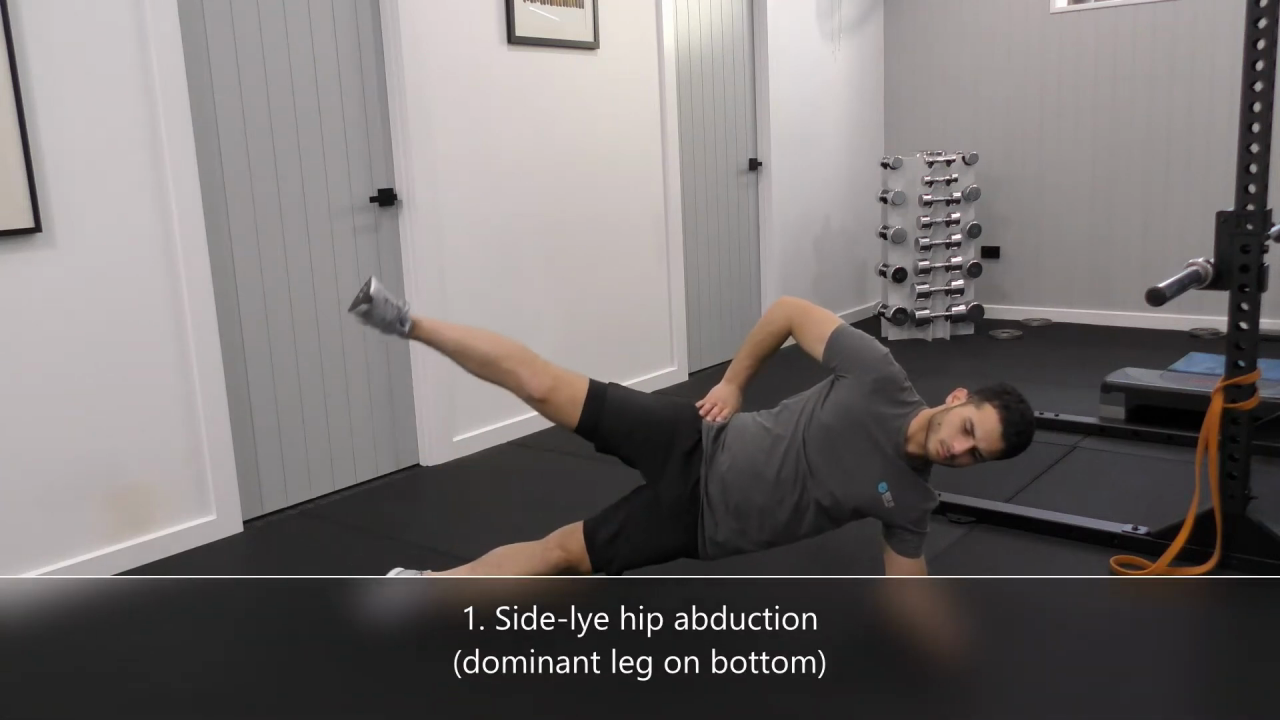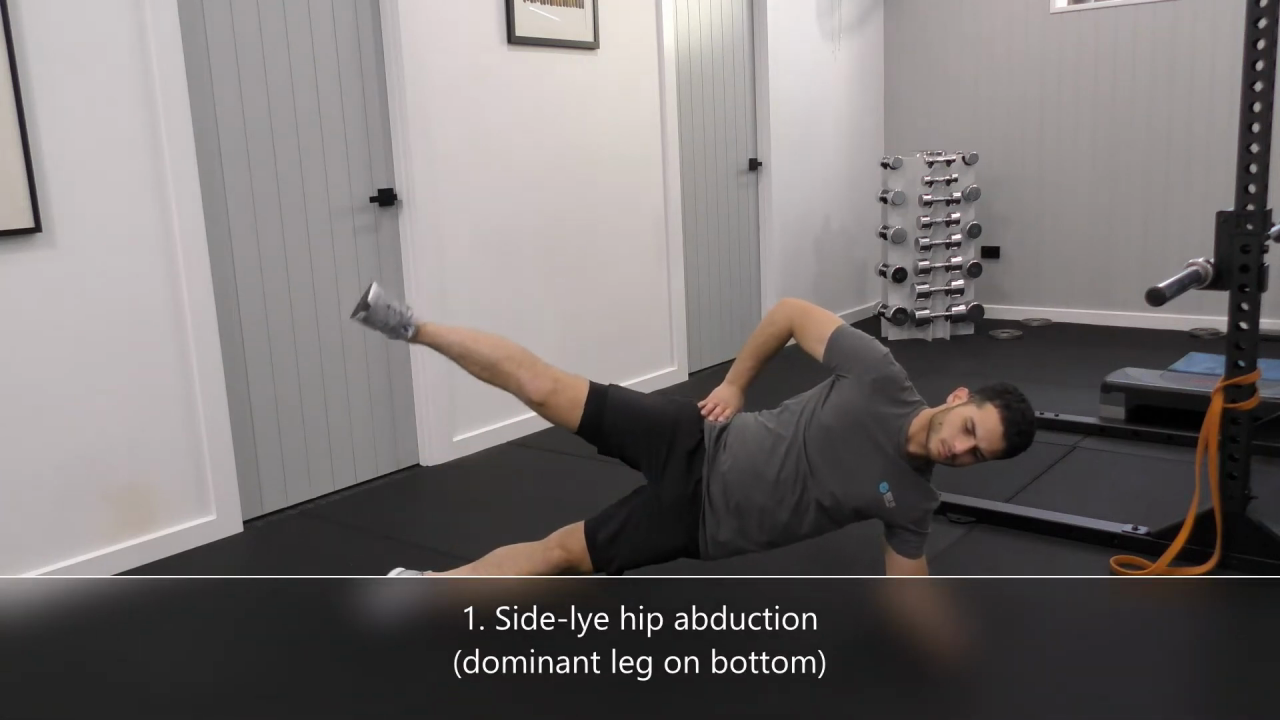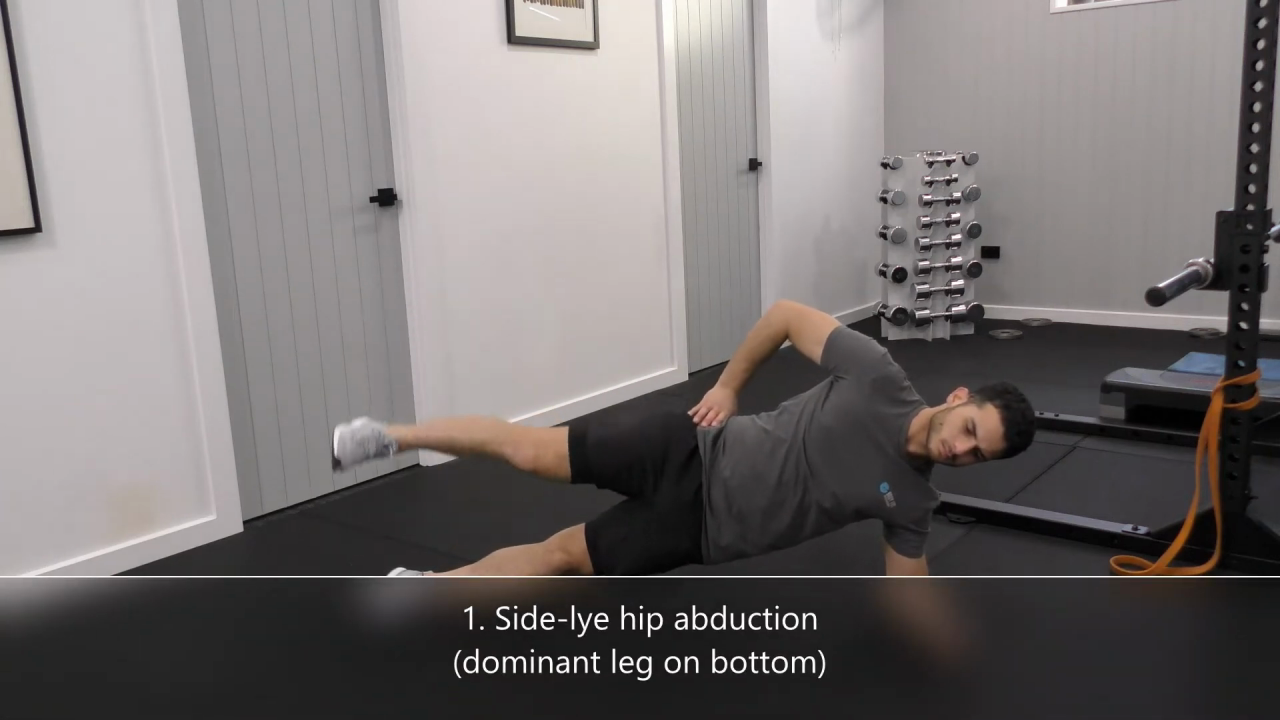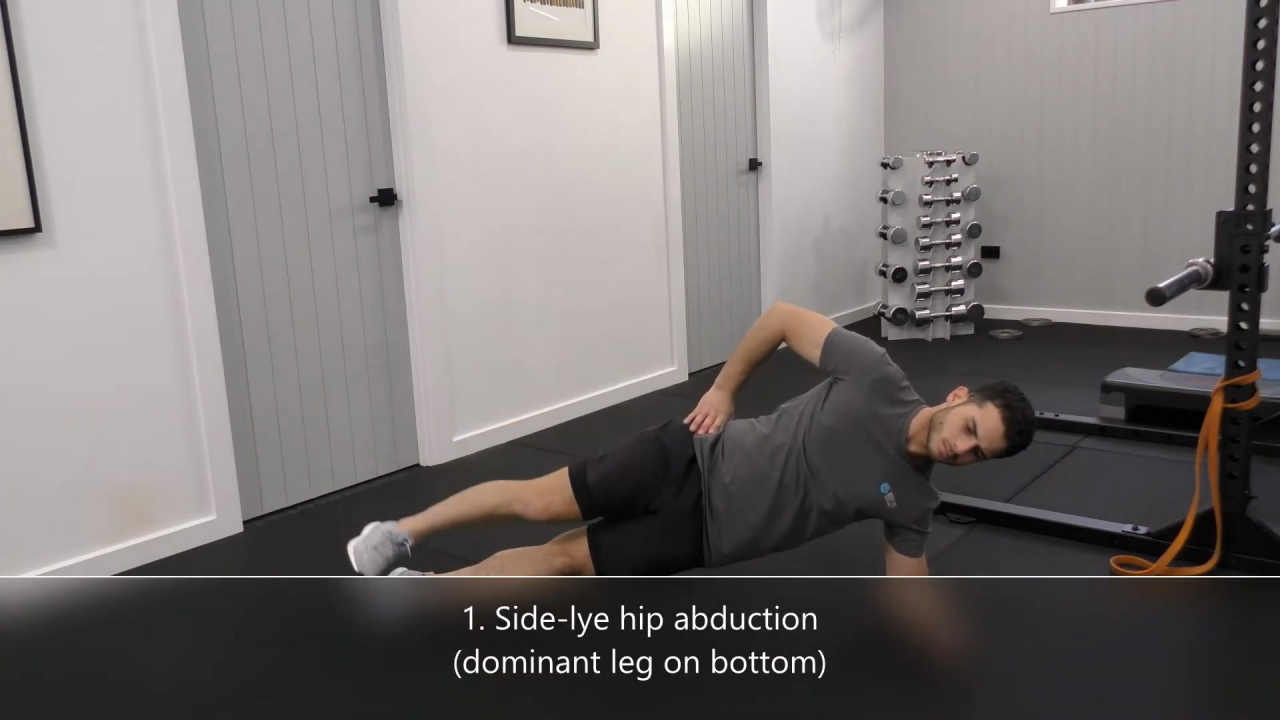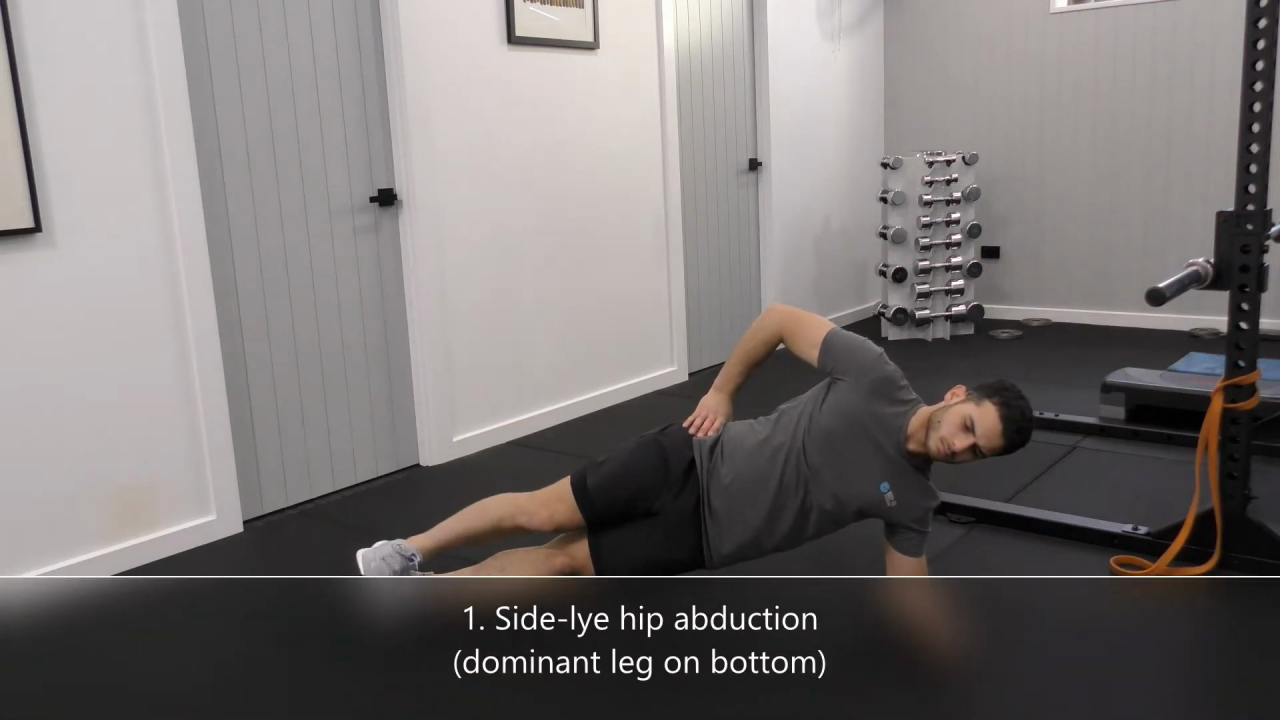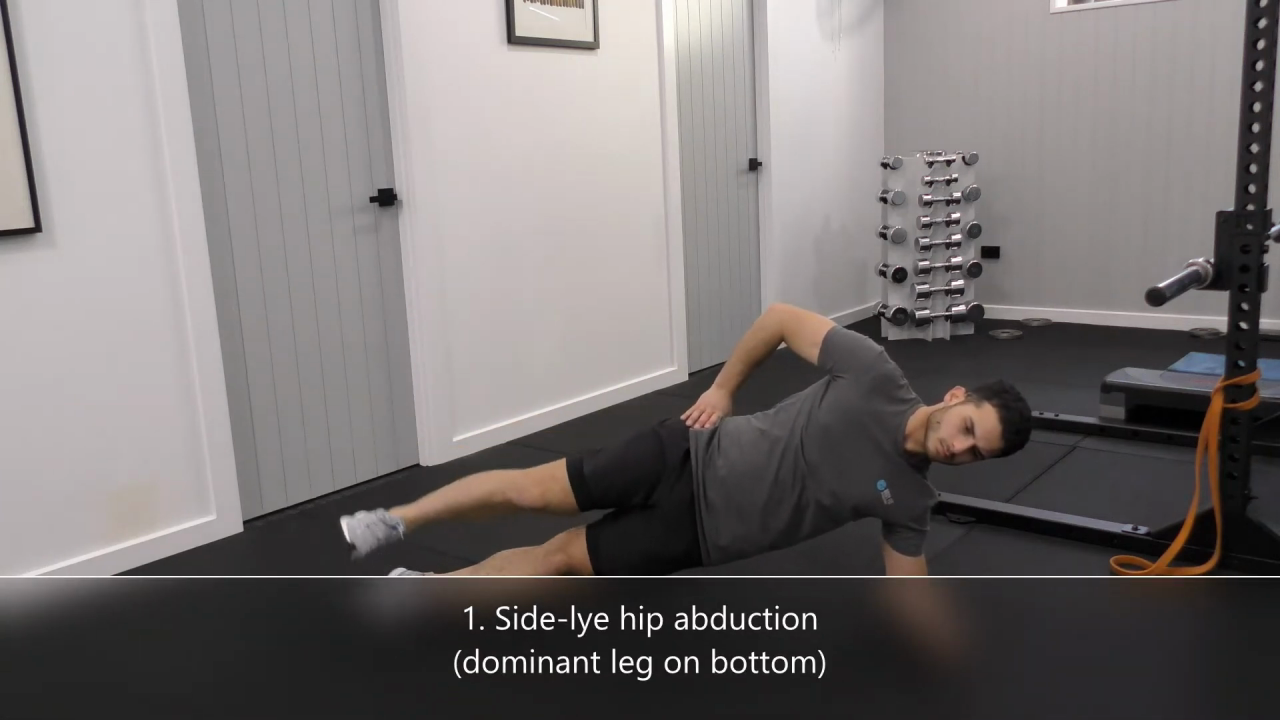
dt=0.4s
person 1, frame 1
left shoulder: (911, 499)
right shoulder: (879, 375)
left elbow: (906, 588)
right elbow: (790, 310)
right wrist: (731, 384)
left hip: (699, 521)
right hip: (696, 446)
left knee: (560, 553)
right knee: (541, 382)
right ankle: (411, 320)
person 1, frame 2
left shoulder: (912, 500)
right shoulder: (880, 375)
left elbow: (907, 587)
right elbow: (791, 311)
right wrist: (734, 384)
left hip: (702, 520)
right hip: (698, 444)
left knee: (563, 552)
right knee: (542, 384)
right ankle: (410, 326)
person 1, frame 3
left shoulder: (913, 499)
right shoulder: (879, 374)
left elbow: (907, 586)
right elbow: (788, 312)
right wrist: (727, 385)
left hip: (703, 527)
right hip: (698, 453)
left knee: (564, 553)
right knee: (533, 449)
right ankle: (392, 436)
person 1, frame 4
left shoulder: (913, 500)
right shoulder: (876, 375)
left elbow: (908, 585)
right elbow: (783, 317)
right wrist: (723, 389)
left hip: (706, 534)
right hip: (698, 461)
left knee: (566, 557)
right knee: (539, 501)
right ankle: (402, 534)
person 1, frame 5
left shoulder: (912, 499)
right shoulder: (875, 374)
left elbow: (907, 587)
right elbow: (780, 318)
right wrist: (721, 392)
left hip: (704, 535)
right hip: (694, 464)
left knee: (564, 561)
right knee: (543, 513)
right ankle: (409, 552)
person 1, frame 6
left shoulder: (909, 497)
right shoulder: (874, 372)
left elbow: (907, 587)
right elbow: (782, 316)
right wrist: (722, 388)
left hip: (703, 530)
right hip: (694, 458)
left knee: (562, 555)
right knee: (532, 490)
right ankle: (396, 520)
